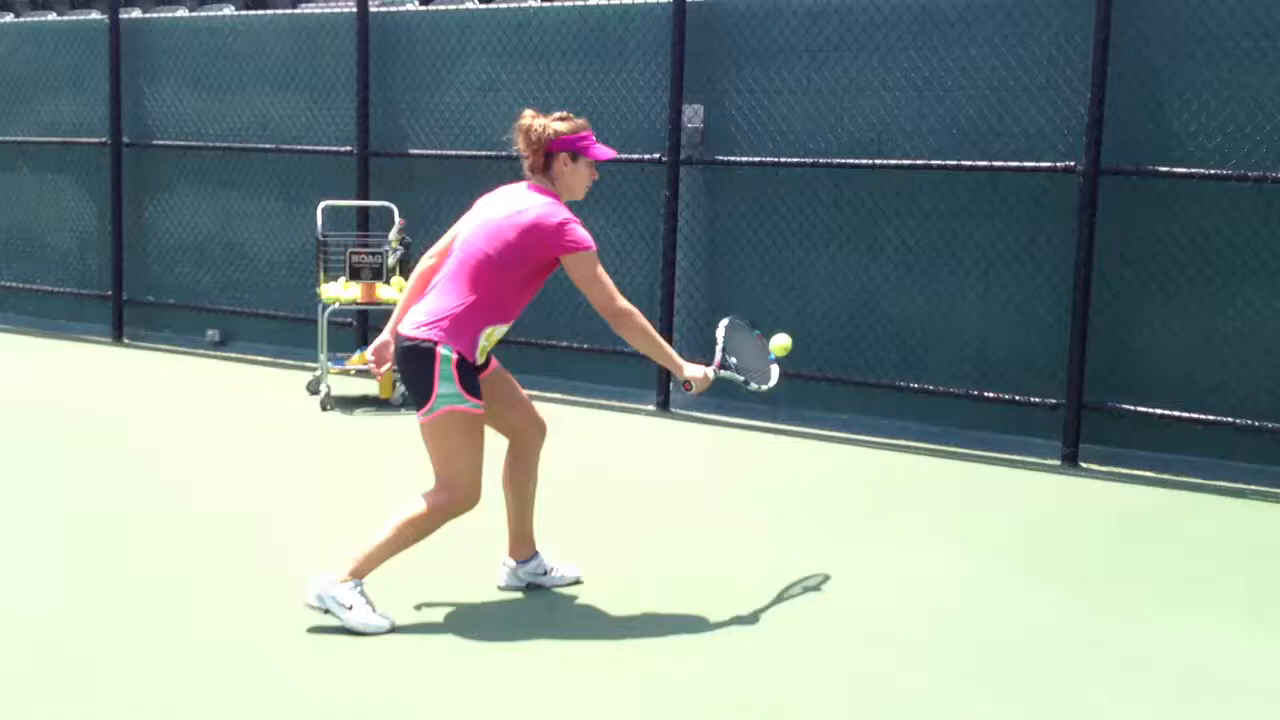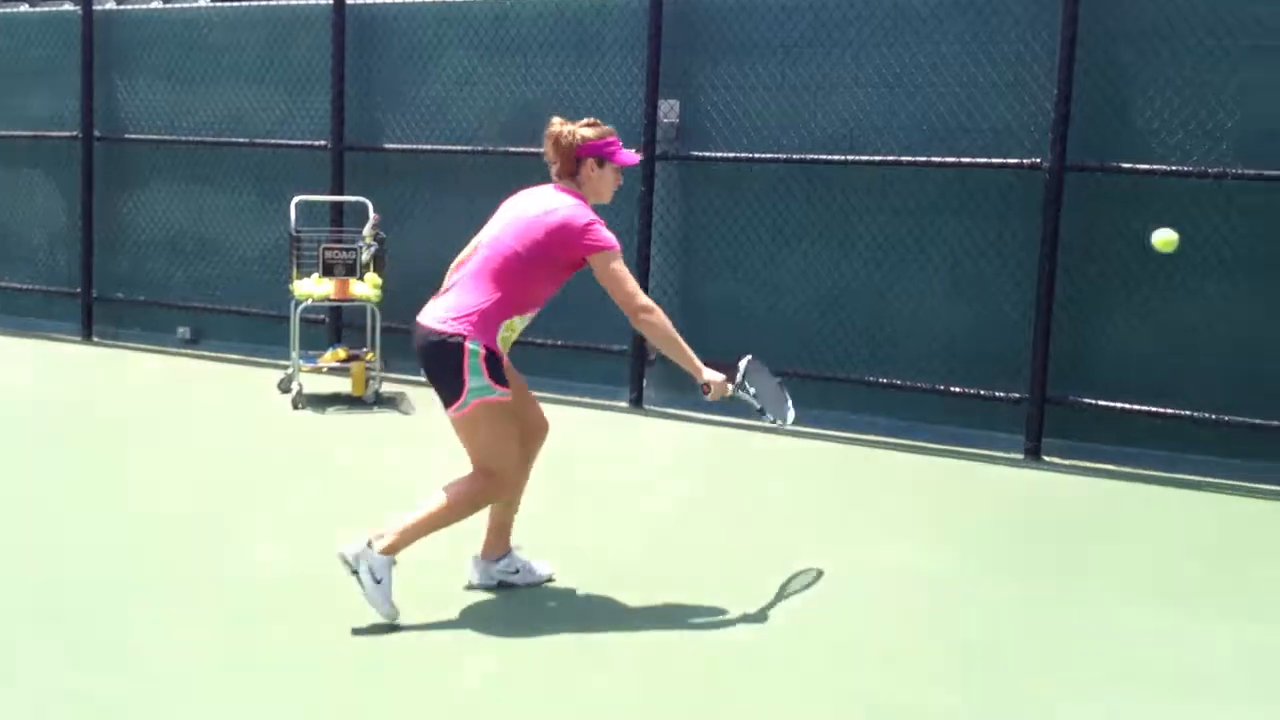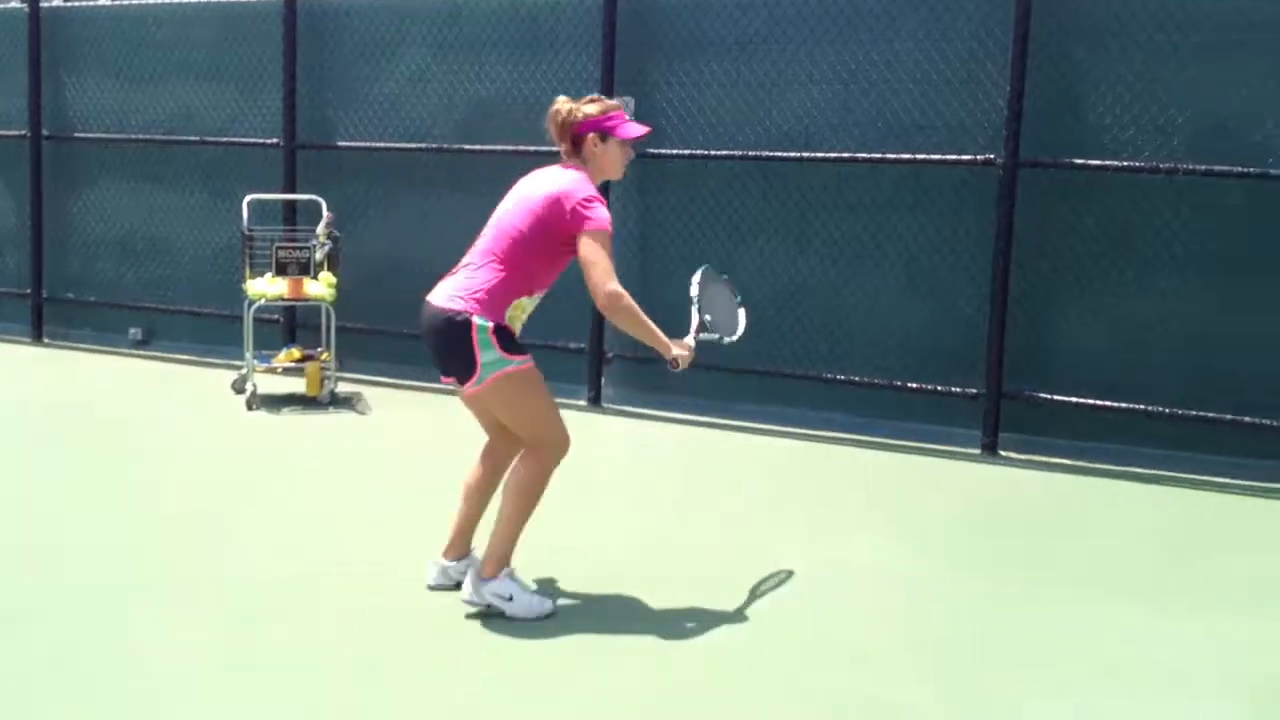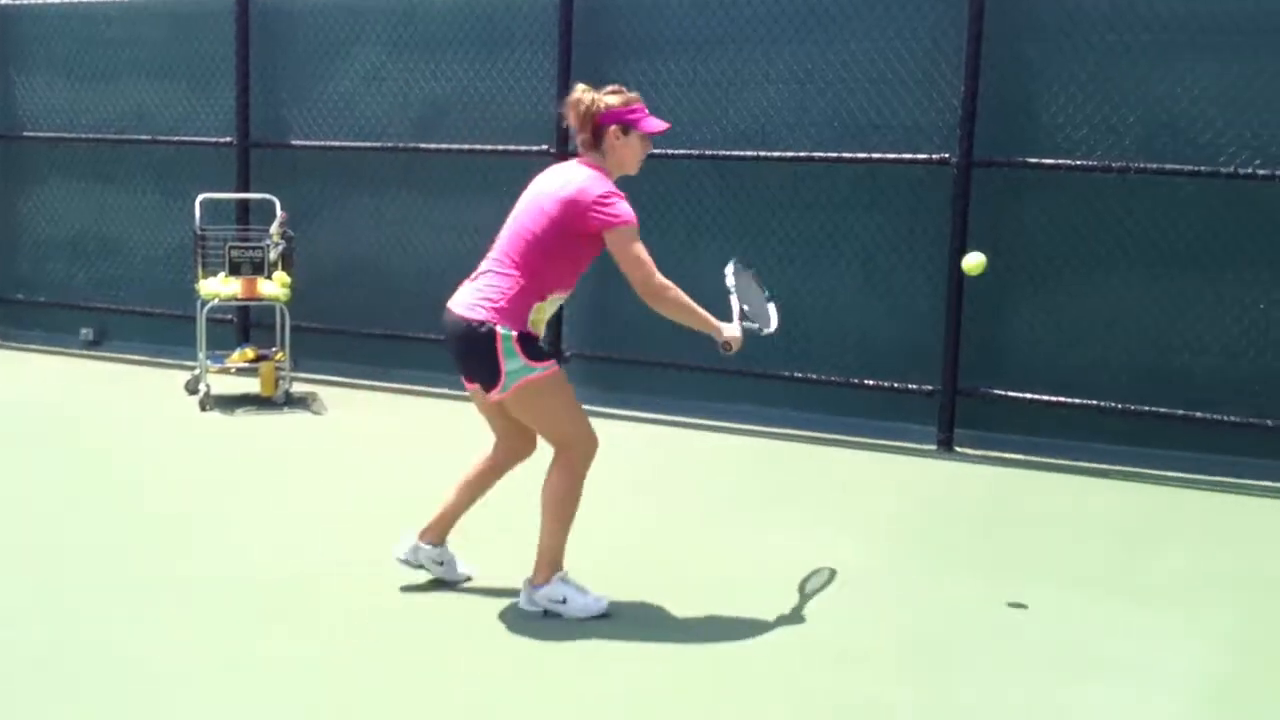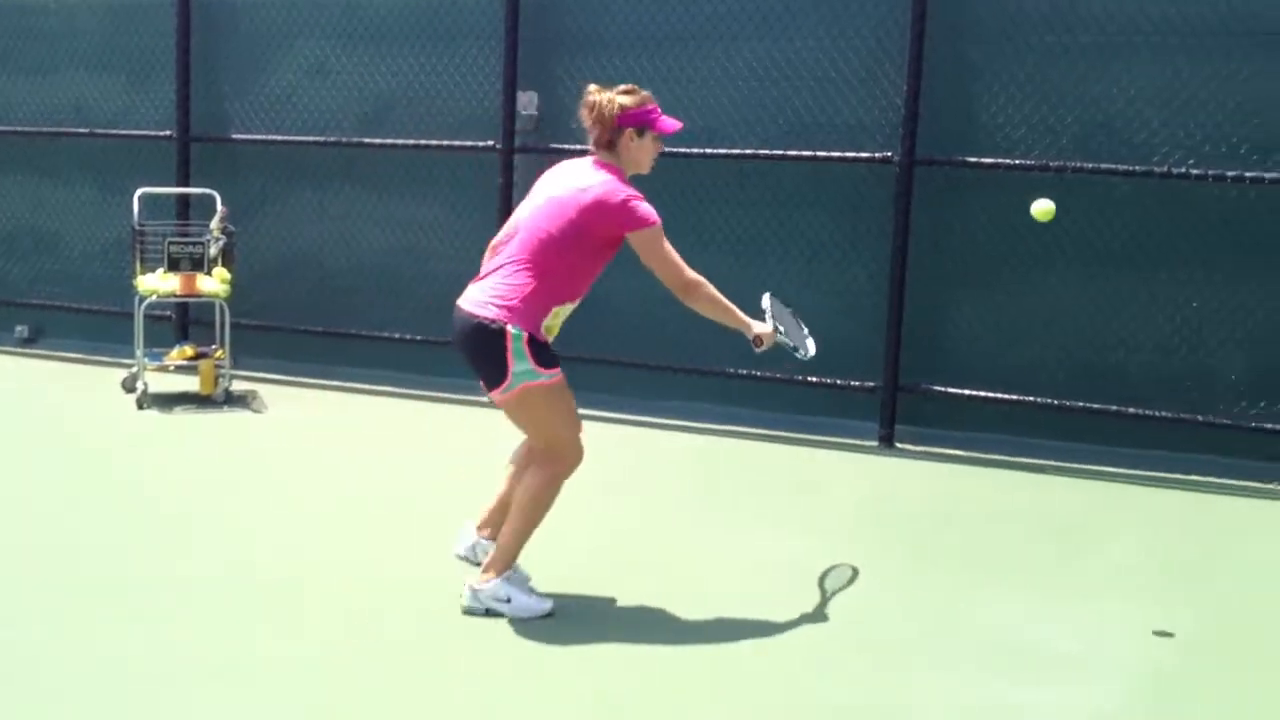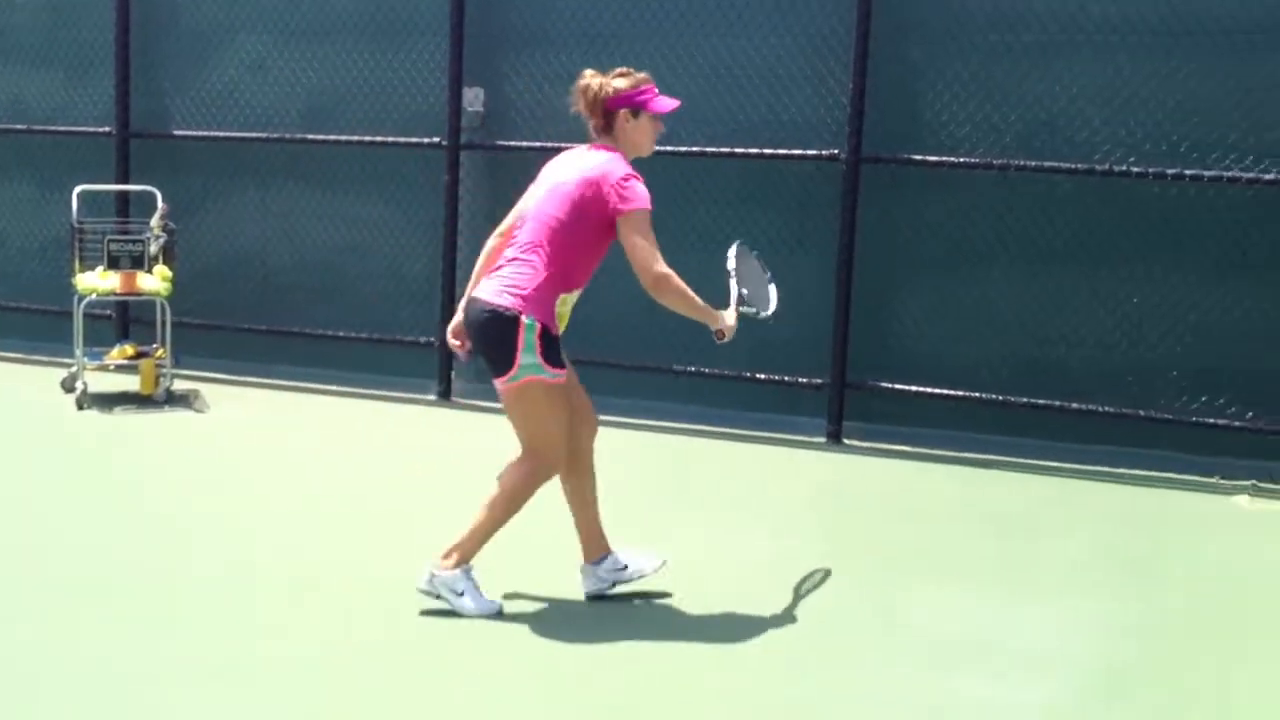
dt=0.2s
person 1, frame 1
left shoulder: (501, 198)
right shoulder: (558, 223)
left elbow: (428, 264)
right elbow: (620, 313)
left wrist: (392, 333)
right wrist: (682, 367)
left hip: (436, 344)
right hip: (440, 353)
left knee: (528, 431)
right knee: (459, 493)
left ankle: (523, 560)
right ankle: (343, 582)
person 1, frame 2
left shoulder: (529, 200)
right shoulder: (584, 226)
left elbow: (459, 268)
right elbow: (641, 312)
right wrist: (701, 371)
left hip: (442, 333)
right hip: (460, 346)
left knee: (531, 430)
right knee: (498, 477)
left ankle: (494, 557)
right ankle: (378, 550)
person 1, frame 3
left shoulder: (545, 179)
right shoulder: (584, 199)
right elbow: (610, 297)
right wrist: (669, 346)
left hip: (449, 314)
right hip: (470, 326)
left knee: (510, 440)
right knee: (549, 441)
left ankle: (454, 559)
right ankle: (490, 573)
person 1, frame 4
left shoulder: (559, 174)
right shoulder: (602, 198)
right elbow: (654, 289)
right wrist: (719, 328)
left hip: (469, 323)
right hip: (495, 335)
left knee: (514, 444)
right knee: (577, 445)
left ankle: (429, 542)
right ankle: (545, 581)
person 1, frame 5
left shoulder: (564, 172)
right shoulder: (621, 200)
left elbow: (499, 245)
right elbow: (685, 284)
right wrist: (750, 326)
left hip: (480, 317)
right hip: (504, 333)
left knee: (554, 436)
right knee: (560, 453)
left ankle: (485, 532)
right ankle: (491, 578)
person 1, frame 6
left shoulder: (567, 162)
right shoulder: (621, 179)
left elbow: (501, 237)
right elbow: (656, 280)
left wrist: (465, 309)
right wrist: (715, 317)
left hip: (492, 312)
right hip: (519, 323)
left knee: (581, 428)
right knee: (543, 454)
left ankle: (600, 560)
right ankle: (452, 568)
